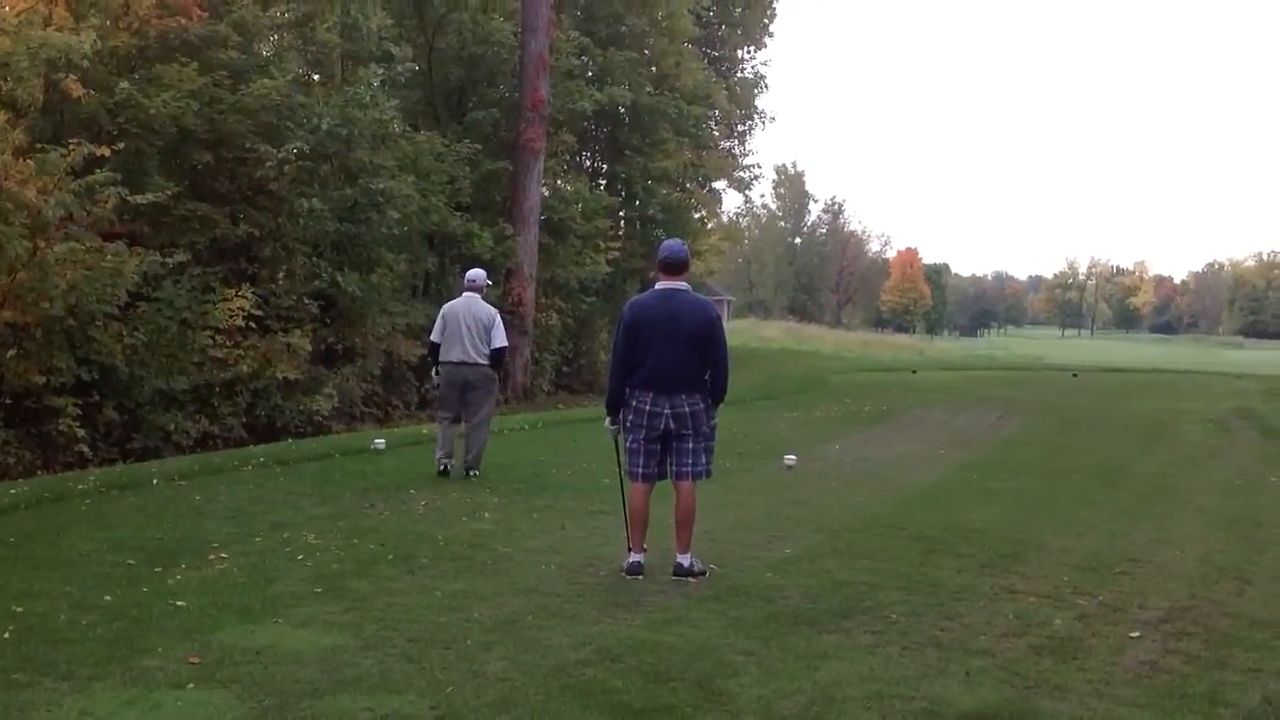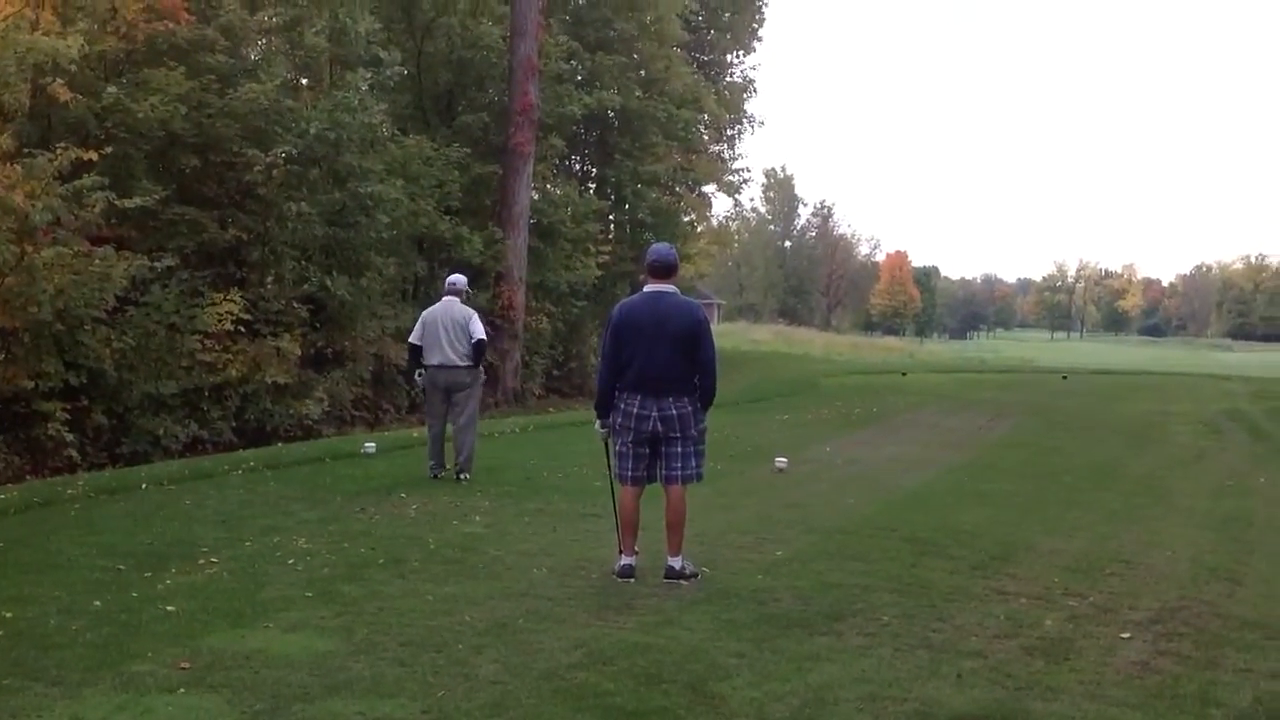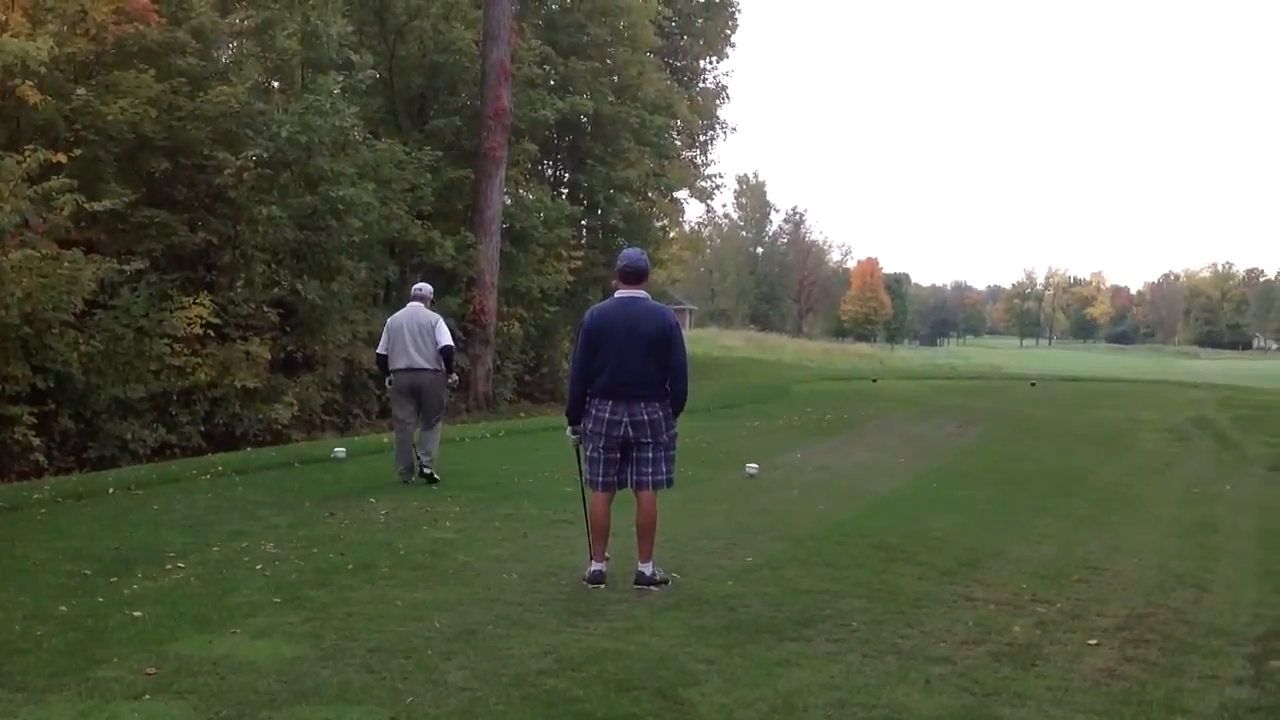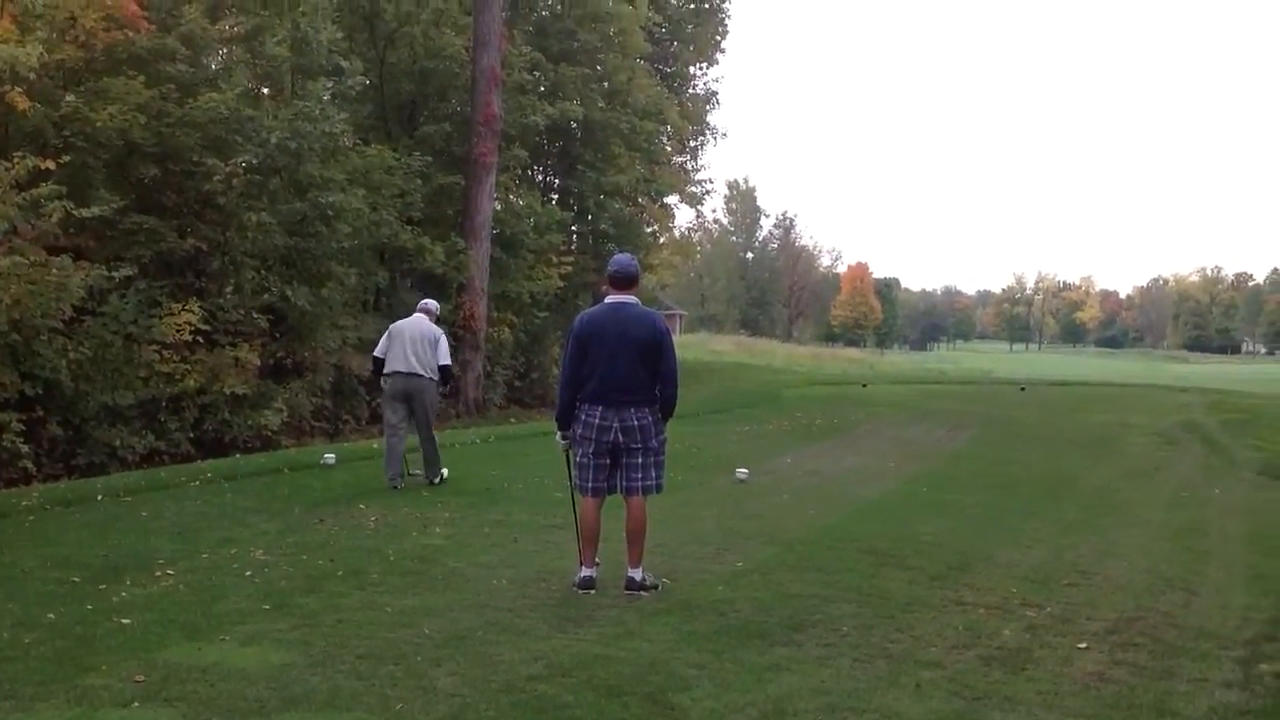
dt=0.4s
person 1, frame 1
left shoulder: (636, 307)
right shoulder: (705, 310)
left elbow: (619, 363)
right elbow: (719, 364)
left wrist: (613, 409)
right wrist: (712, 402)
left hip: (643, 403)
right hip: (690, 404)
left knee: (640, 483)
right knee: (685, 483)
left ankle: (635, 558)
right ankle: (683, 560)
person 1, frame 2
left shoulder: (624, 310)
right shoulder: (693, 312)
left elbow: (608, 365)
right elbow: (707, 367)
left wrist: (603, 412)
right wrist: (703, 406)
left hip: (632, 406)
right hip: (679, 407)
left knee: (630, 486)
right knee: (676, 486)
left ankle: (627, 560)
right ankle: (675, 563)
person 1, frame 3
left shoulder: (595, 315)
right shoulder: (664, 317)
left elbow: (579, 371)
right elbow: (678, 372)
left wrist: (574, 418)
right wrist: (673, 412)
left hip: (603, 411)
right hip: (650, 412)
left knee: (601, 491)
right knee: (646, 492)
left ankle: (597, 566)
right ankle: (645, 568)
person 1, frame 4
left shoulder: (585, 321)
right shoulder: (654, 323)
left elbow: (569, 376)
right elbow: (668, 378)
left wrist: (564, 424)
right wrist: (663, 417)
left hip: (593, 416)
right hip: (640, 418)
left knee: (591, 497)
right knee: (636, 497)
left ankle: (587, 572)
right ankle: (635, 574)
person 2, frame 1
left shoulder: (448, 308)
right shoulder: (491, 312)
left elbow: (434, 342)
right elbow: (499, 349)
left wrist: (436, 365)
right wrist: (494, 370)
left hip: (450, 370)
right hip: (481, 372)
left knee: (448, 417)
right knee: (477, 420)
left ankle: (444, 460)
right ankle: (472, 467)
person 2, frame 2
left shoulder: (428, 313)
right shoulder: (468, 314)
left elbow: (413, 345)
right elbow: (480, 342)
left wrist: (417, 368)
right wrist: (476, 365)
left hip: (434, 374)
right hip: (463, 374)
left knee: (435, 423)
right knee: (464, 424)
left ankle: (435, 469)
right ankle: (462, 470)
person 2, frame 3
left shoulder: (393, 320)
right shoulder: (433, 318)
left elbow: (381, 354)
right elbow: (446, 348)
left wrist: (387, 375)
right wrist: (450, 371)
left hip: (401, 377)
right hip: (430, 377)
left knee: (403, 426)
right knee: (431, 423)
left ankle: (406, 473)
right ankle: (426, 464)
person 2, frame 4
left shoulder: (395, 326)
right shoulder: (436, 331)
left elbow: (378, 357)
right elbow: (444, 365)
left wrist: (382, 376)
right wrist: (445, 383)
left hip: (395, 382)
right hip: (424, 383)
left knee: (394, 431)
right knee: (426, 431)
left ankle: (394, 479)
right ankle: (434, 474)
